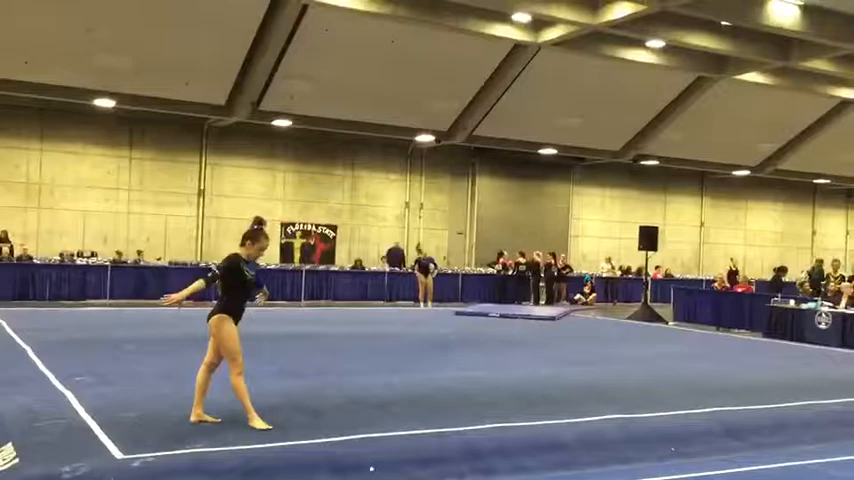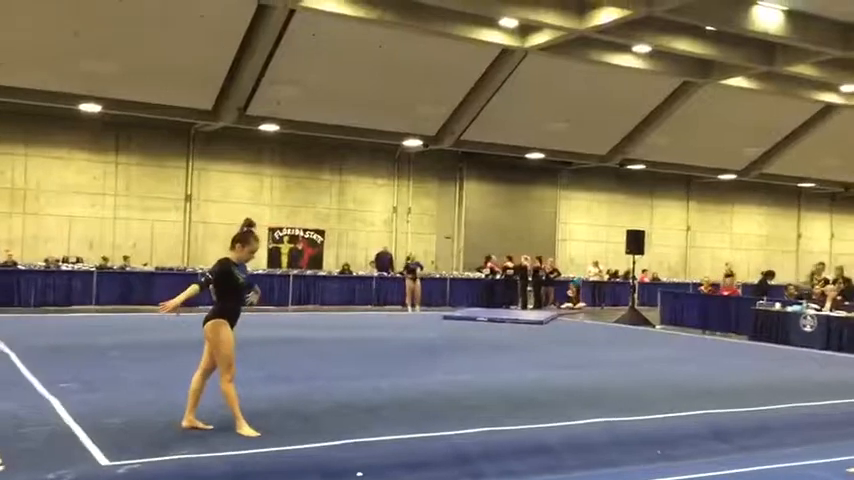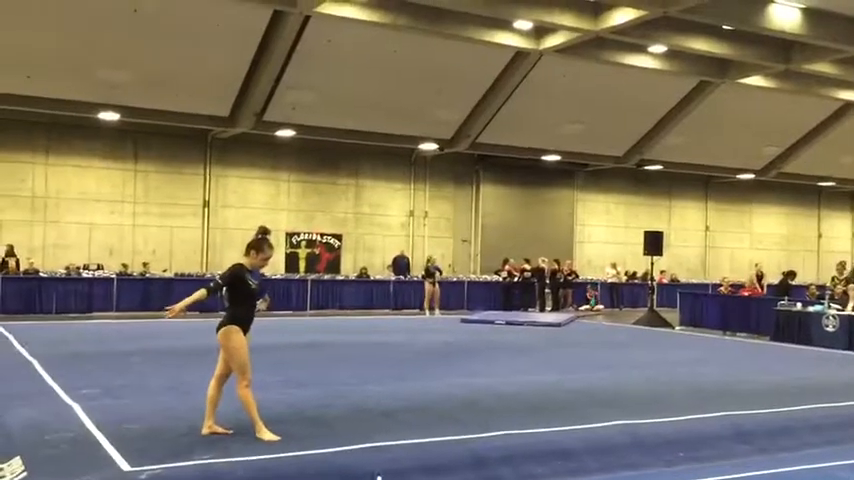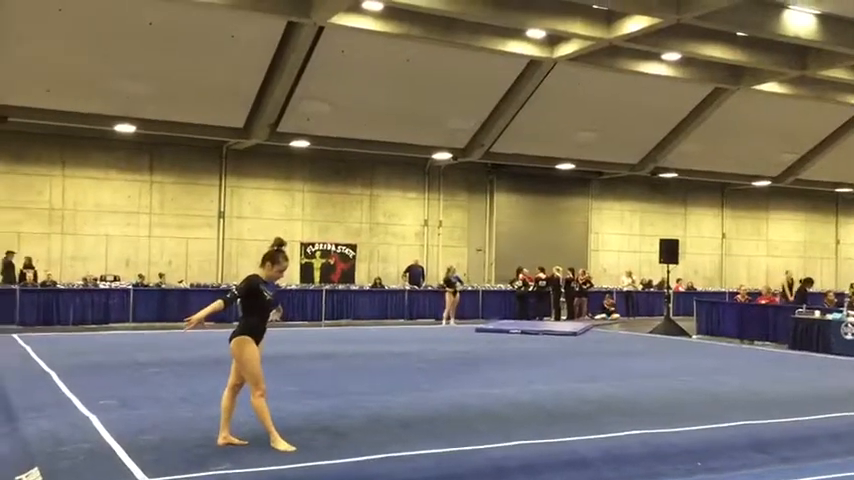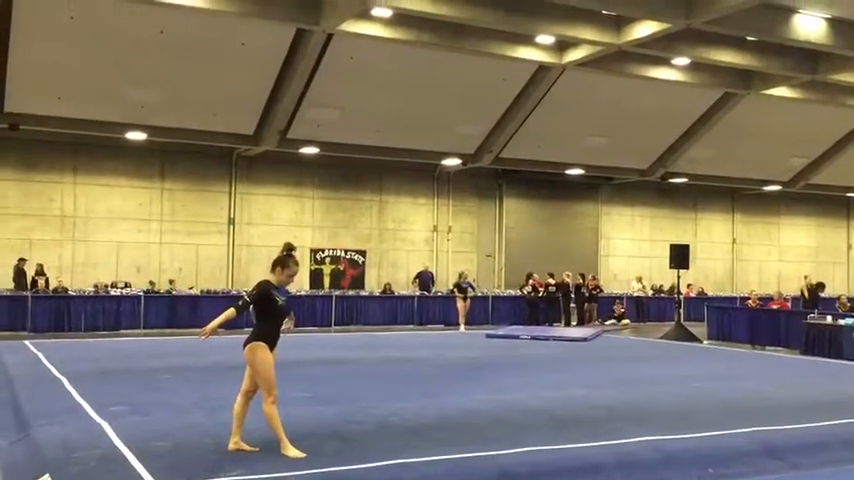
dt=0.5s
person 1, frame 1
left shoulder: (248, 264)
right shoulder: (233, 261)
right elbow: (208, 279)
left wrist: (261, 292)
right wrist: (182, 294)
left hip: (229, 318)
right hip: (222, 318)
left knee: (210, 364)
right knee: (237, 368)
left ankle: (197, 412)
right ankle: (252, 417)
person 1, frame 2
left shoulder: (240, 268)
right shoulder: (224, 266)
right elbow: (202, 284)
left wrist: (253, 292)
right wrist: (178, 300)
left hip: (223, 322)
right hip: (218, 322)
left knee: (204, 370)
right knee: (228, 374)
left ankle: (189, 418)
right ankle: (240, 423)
person 1, frame 3
left shoulder: (254, 274)
right shoulder: (237, 271)
right elbow: (212, 289)
left wrist: (262, 301)
right wrist: (184, 303)
left hip: (239, 329)
right hip: (231, 328)
left knee: (221, 376)
right knee: (245, 380)
left ankle: (209, 424)
right ankle: (259, 428)
person 1, frame 4
left shoulder: (267, 285)
right shoulder: (252, 282)
right elbow: (228, 299)
left wrist: (275, 311)
right wrist: (202, 314)
left hip: (253, 339)
right hip: (243, 339)
left knee: (234, 386)
right knee: (259, 390)
left ankle: (224, 434)
right ankle: (274, 437)
person 1, frame 5
left shoulder: (279, 291)
right shoulder: (264, 288)
right elbow: (240, 307)
right wrist: (215, 323)
left hip: (267, 346)
right hip: (257, 345)
left knee: (247, 392)
right knee: (270, 396)
left ankle: (235, 440)
right ankle: (285, 445)
